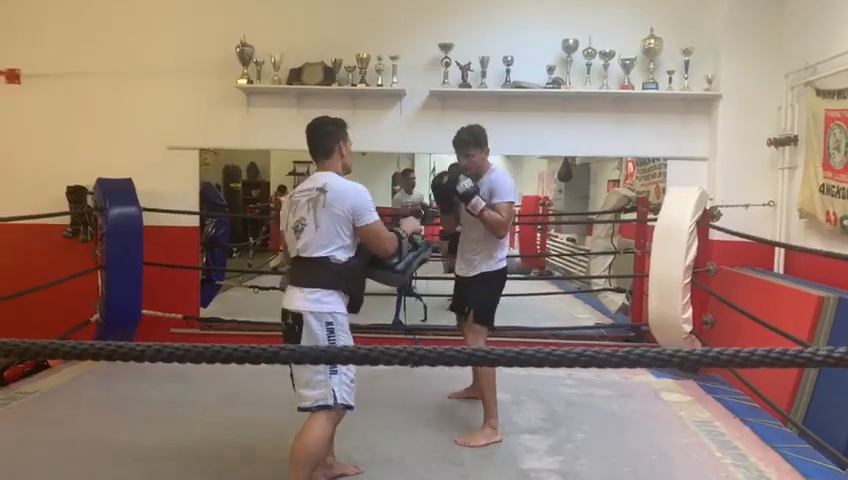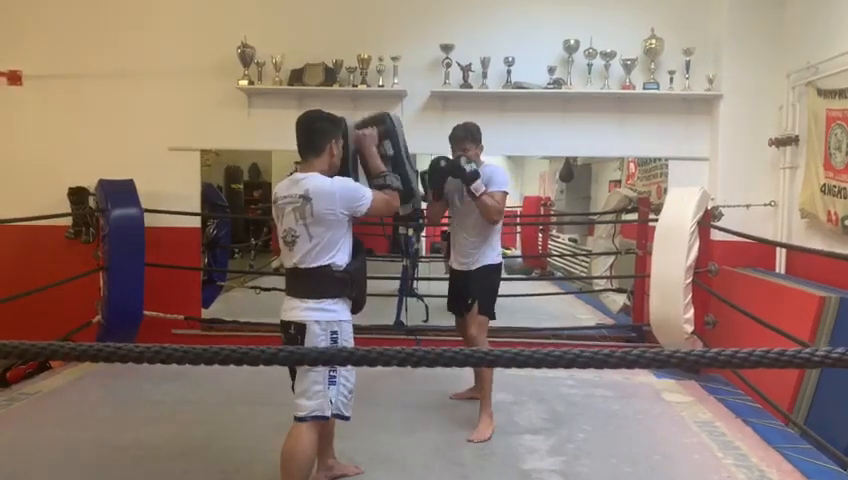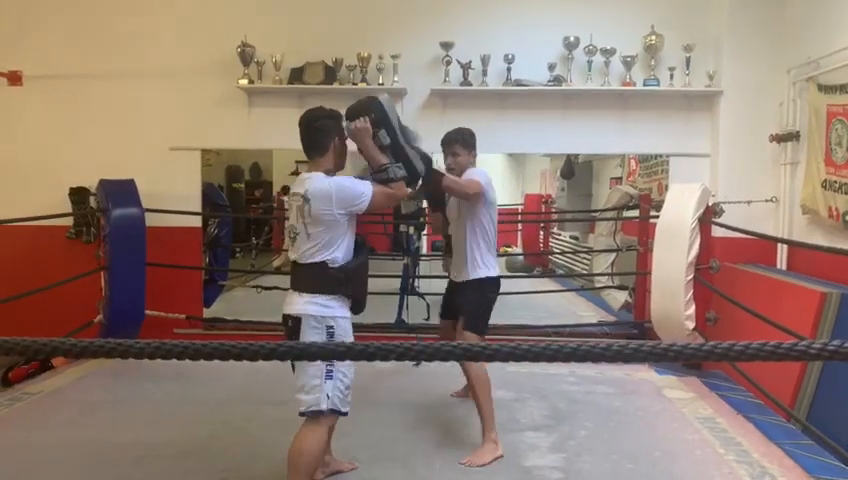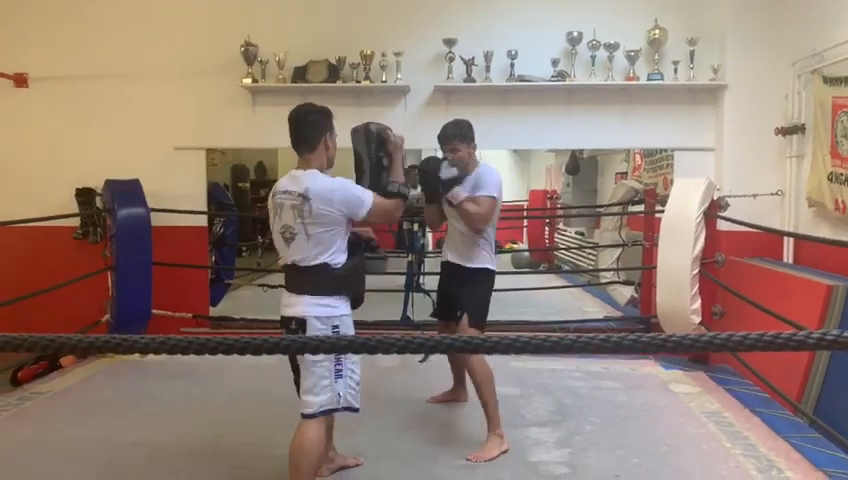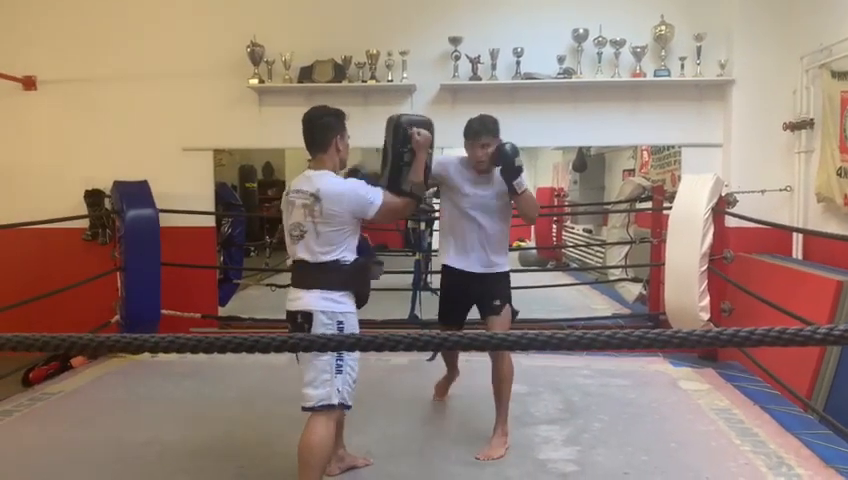
dt=0.4s
person 1, frame 1
left shoulder: (296, 194)
right shoulder: (350, 192)
right elbow: (385, 247)
right wrist: (406, 228)
left hip: (301, 302)
right hip: (322, 307)
left knee: (329, 397)
right knee: (328, 406)
person 1, frame 2
left shoulder: (282, 191)
right shoulder: (336, 189)
right elbow: (391, 203)
right wrist: (370, 151)
left hip: (298, 310)
right hip: (324, 314)
left knee: (324, 400)
right knee: (311, 413)
person 1, frame 3
left shoulder: (301, 186)
right shoulder: (335, 189)
right elbow: (398, 191)
right wrist: (367, 143)
left hip: (313, 306)
right hip: (322, 311)
left knee: (329, 396)
right knee: (318, 412)
person 1, frame 4
left shoulder: (279, 190)
right shoulder: (335, 189)
right elbow: (393, 210)
right wrist: (396, 156)
left hip: (296, 305)
right hip: (323, 310)
left knee: (323, 393)
right knee: (318, 407)
person 1, frame 5
left shoulder: (294, 188)
right shoulder: (347, 191)
right elbow: (404, 206)
right wrist: (420, 154)
left hip: (304, 301)
right hip: (328, 306)
left knee: (335, 391)
right knee: (324, 406)
person 2, frame 1
left shoulder: (499, 181)
right shoulder: (466, 179)
left elbow: (501, 228)
right elbow: (450, 226)
left wrist: (472, 199)
right wrist: (445, 201)
left hip: (488, 271)
right hip: (466, 269)
left knee: (475, 340)
right knee: (467, 330)
left ankle: (491, 426)
right ankle: (477, 386)
person 2, frame 2
left shoulder: (494, 173)
right shoulder: (452, 175)
left elbow: (494, 214)
right elbow: (433, 218)
left wrist: (472, 182)
right wrist: (436, 188)
left hip: (485, 265)
right hip: (459, 264)
left knee: (477, 333)
right knee: (463, 329)
left ankle: (486, 414)
right ankle: (478, 386)
person 2, frame 3
left shoulder: (478, 177)
right shoulder: (453, 185)
left elbow: (466, 190)
right elbow: (441, 229)
right wrist: (435, 201)
left hip: (481, 279)
right hip: (459, 276)
right knee: (447, 334)
left ankle: (491, 440)
right ankle: (474, 386)
person 2, frame 4
left shoulder: (487, 175)
right shoulder: (448, 174)
left elbow: (479, 223)
right elbow: (433, 223)
left wrist: (452, 189)
right wrist: (430, 191)
left hip: (476, 270)
right hip: (451, 265)
right knee: (446, 332)
left ankle: (497, 435)
right ankle: (459, 389)
person 2, frame 5
left shoulder: (508, 169)
right shoulder: (448, 167)
left elbow: (531, 215)
left wrist: (514, 176)
left hip: (495, 271)
right hip: (456, 269)
right knee: (448, 336)
left ankle: (501, 431)
right ankle: (451, 374)
